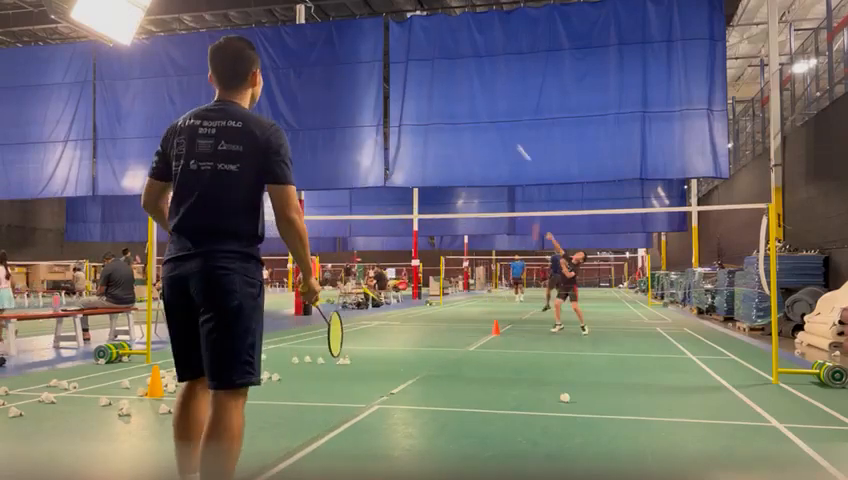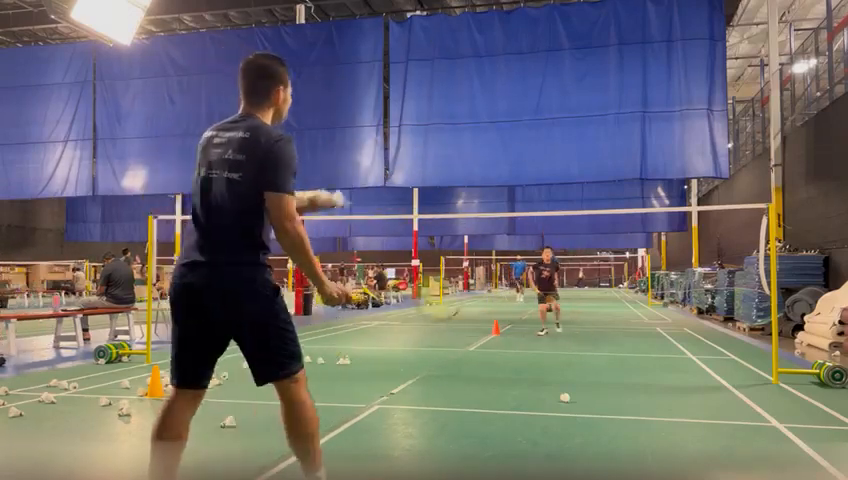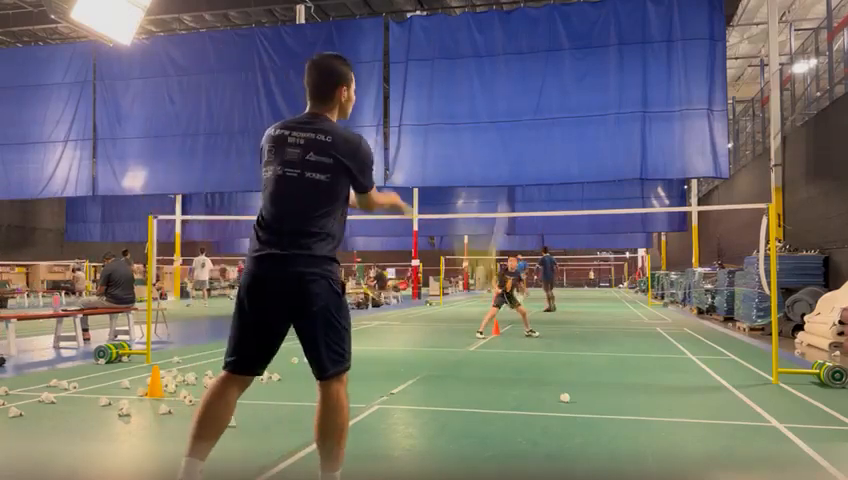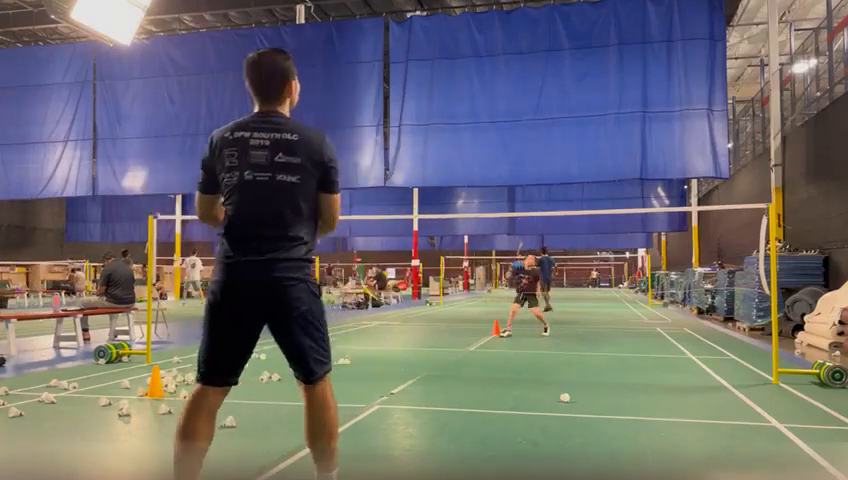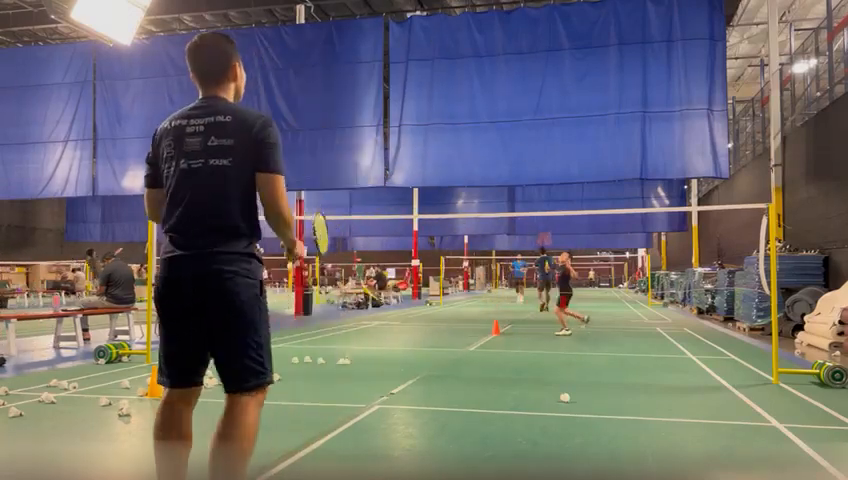
dt=0.5s
person 1, frame 1
left shoulder: (179, 128)
right shoulder: (265, 133)
left elbow: (151, 201)
right elbow: (288, 214)
right wrist: (308, 274)
left hip: (179, 269)
right hip: (232, 271)
left knee: (196, 383)
right knee: (229, 394)
person 1, frame 2
left shoulder: (210, 137)
right shoulder: (273, 143)
right elbow: (284, 224)
left wrist: (305, 201)
right wrist: (322, 283)
left hip: (190, 277)
right hip: (243, 279)
left knee: (185, 393)
right knee: (292, 382)
person 1, frame 3
left shoulder: (273, 136)
right shoulder: (352, 145)
right elbow: (369, 200)
right wrist: (393, 203)
left hip: (262, 268)
right hip: (313, 274)
left knee: (234, 374)
right knee: (333, 381)
person 1, frame 4
left shoulder: (220, 140)
right shoulder: (315, 143)
left elbow: (205, 212)
right elbow: (330, 219)
left hip: (232, 276)
right hip: (290, 277)
left knee: (210, 387)
right knee: (316, 383)
person 1, frame 5
left shoulder: (166, 130)
right shoulder: (254, 125)
left elbow: (155, 209)
right elbow: (275, 204)
right wrist: (292, 244)
left hip: (175, 272)
right hip: (231, 272)
left knee: (180, 392)
right knee: (246, 394)
